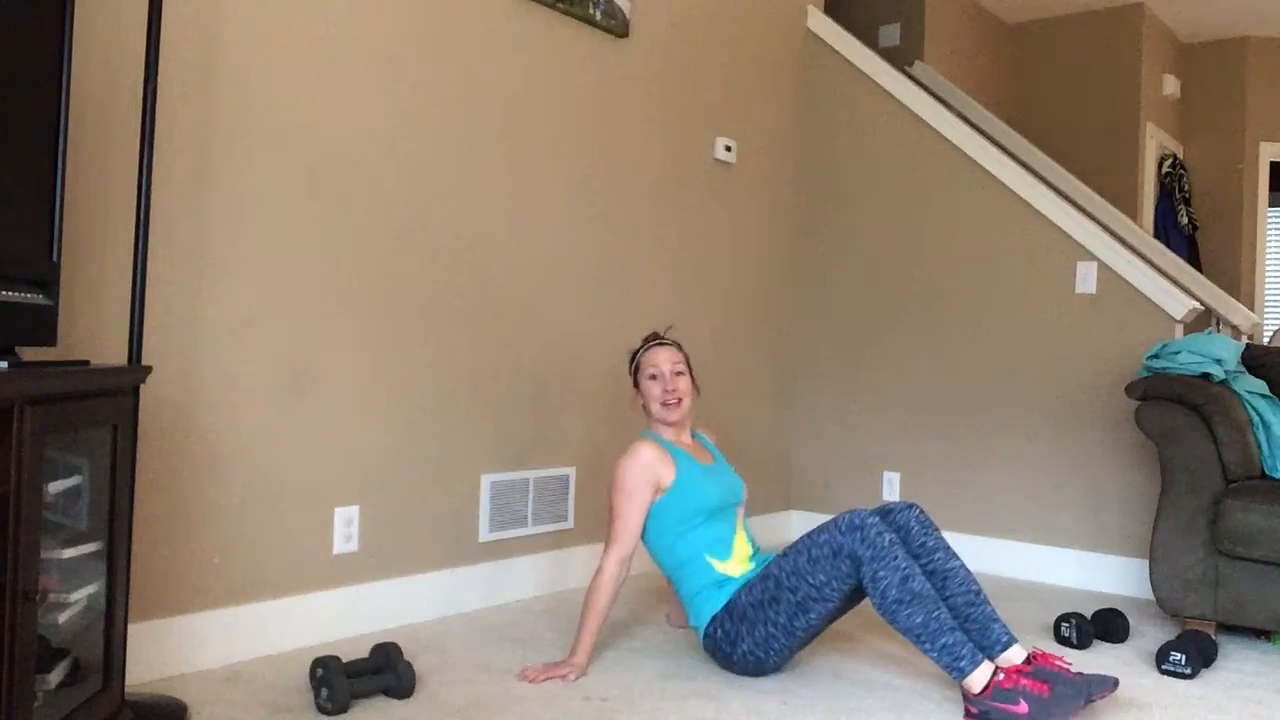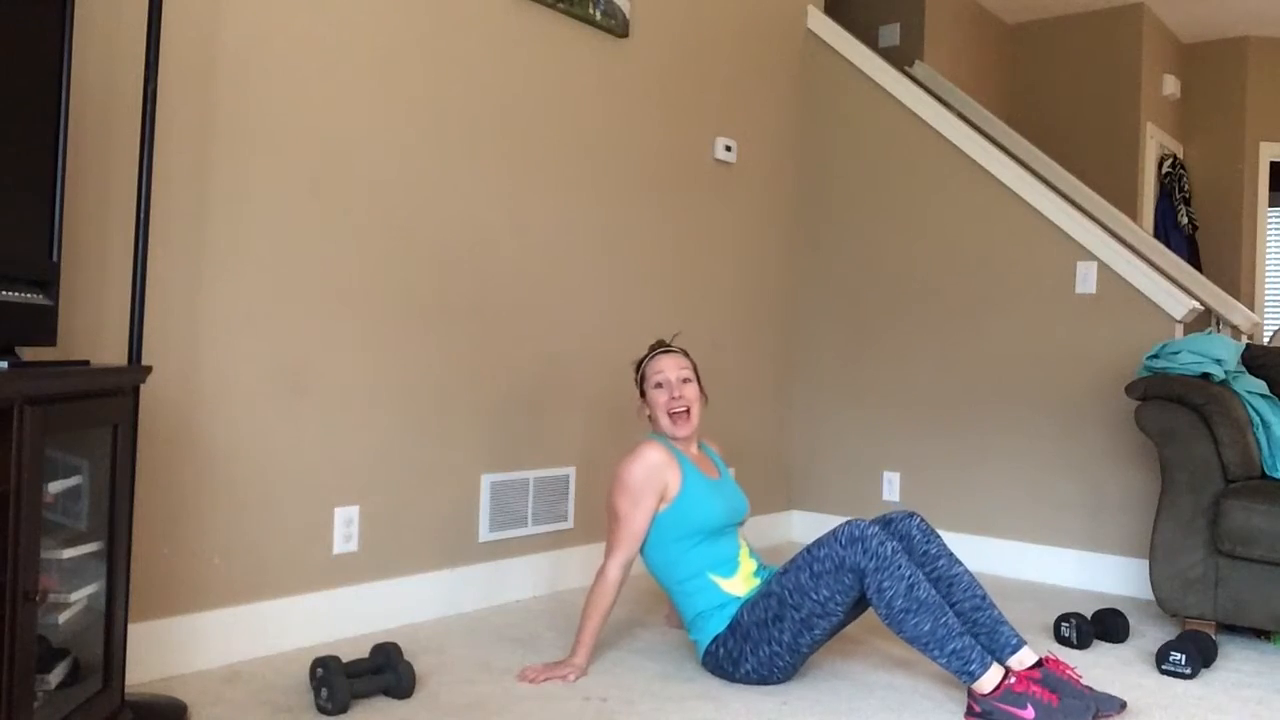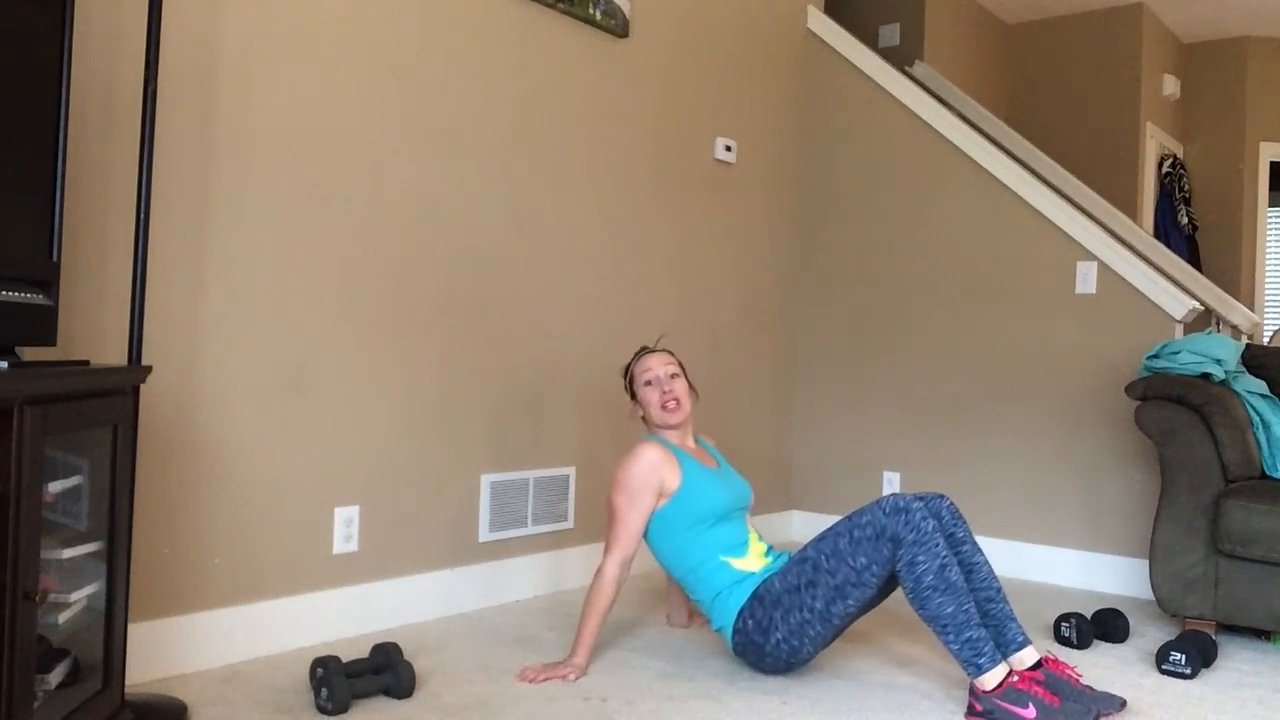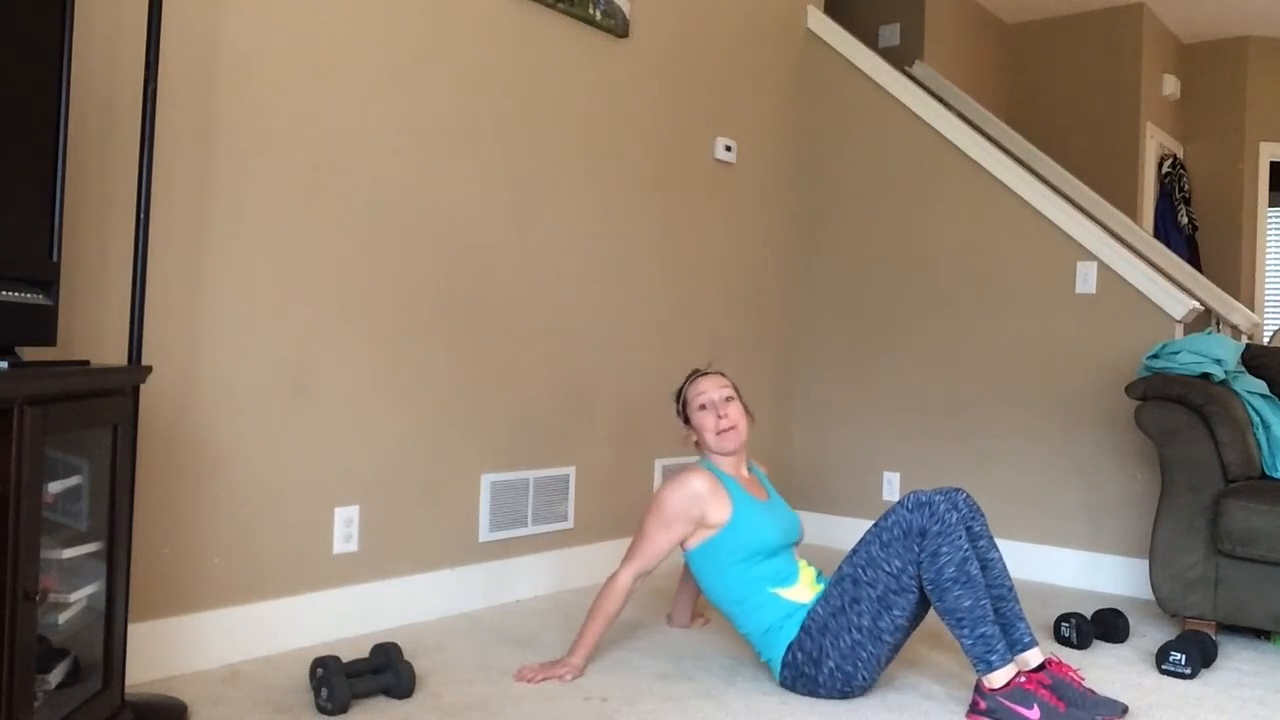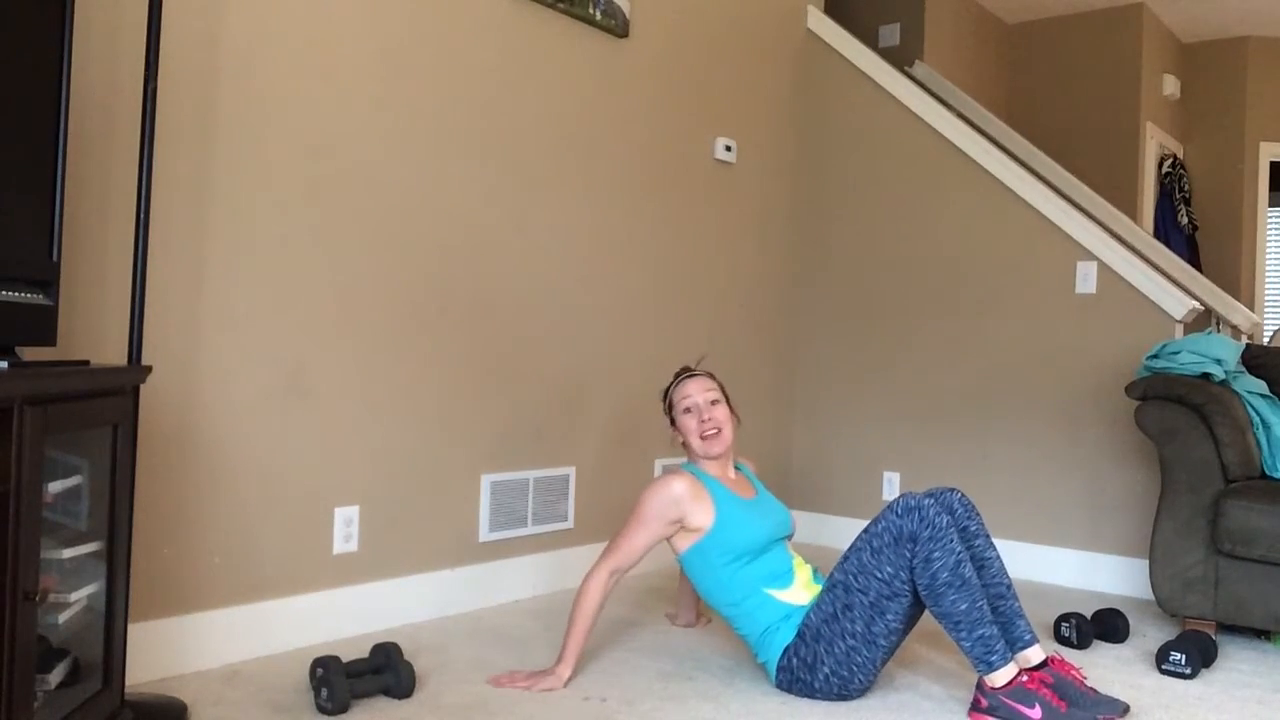
dt=0.7s
person 1, frame 1
left shoulder: (704, 443)
right shoulder: (644, 459)
right elbow: (615, 560)
right wrist: (578, 659)
left hip: (767, 604)
right hip: (737, 630)
left knee: (904, 517)
right knee: (859, 532)
left ankle: (1013, 661)
person 1, frame 2
left shoulder: (709, 454)
right shoulder: (648, 464)
right elbow: (614, 565)
right wrist: (576, 660)
left hip: (768, 609)
right hip: (738, 644)
left knee: (905, 528)
right knee: (860, 542)
left ankle: (1023, 664)
person 1, frame 3
left shoulder: (705, 449)
right shoulder: (648, 460)
right elbow: (615, 562)
left wrist: (683, 608)
right wrist: (577, 660)
left hip: (786, 599)
right hip: (763, 625)
left knee: (936, 509)
right knee: (902, 518)
left ankle: (1023, 661)
person 1, frame 4
left shoulder: (754, 475)
right shoulder: (693, 488)
right elbow: (628, 572)
left wrist: (683, 613)
right wrist: (575, 659)
left hip: (833, 626)
right hip: (814, 656)
left knee: (954, 504)
right knee: (927, 513)
left ankle: (1030, 663)
person 1, frame 5
left shoulder: (746, 473)
right shoulder: (678, 490)
right elbow: (605, 571)
left wrist: (688, 613)
left hip: (833, 629)
right hip: (809, 659)
left knee: (948, 504)
right knee: (916, 517)
left ankle: (1031, 662)
